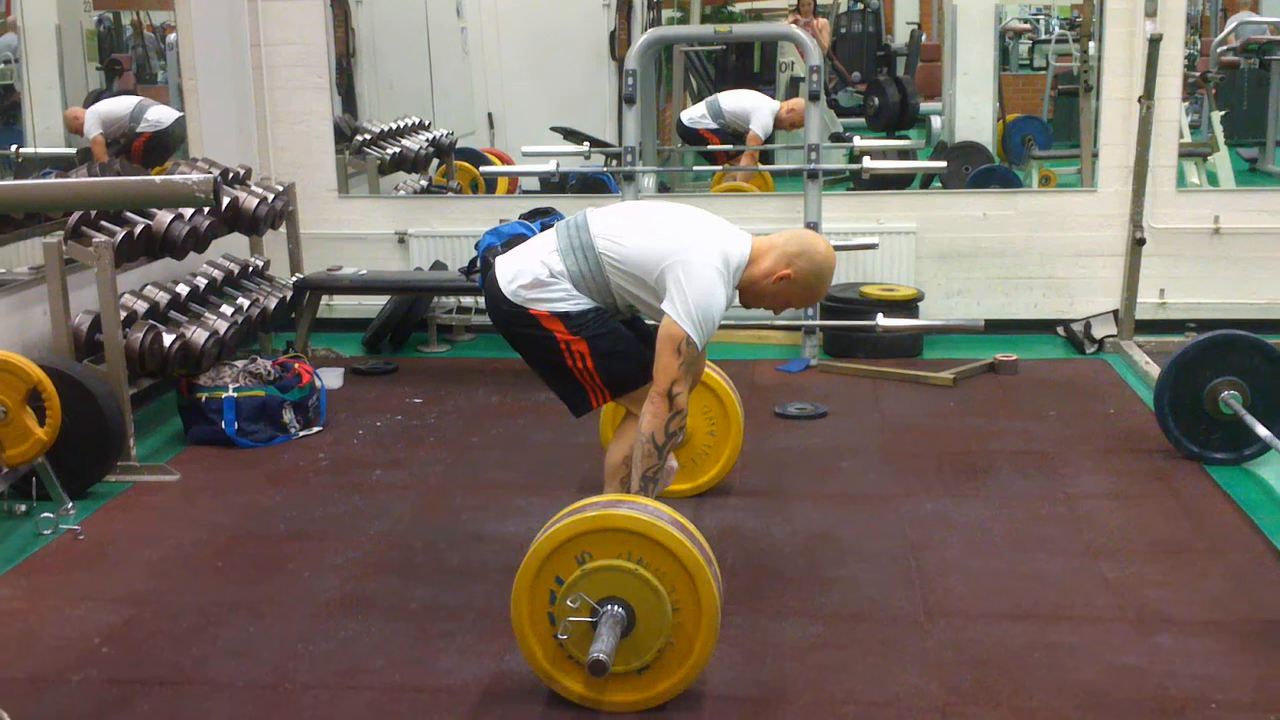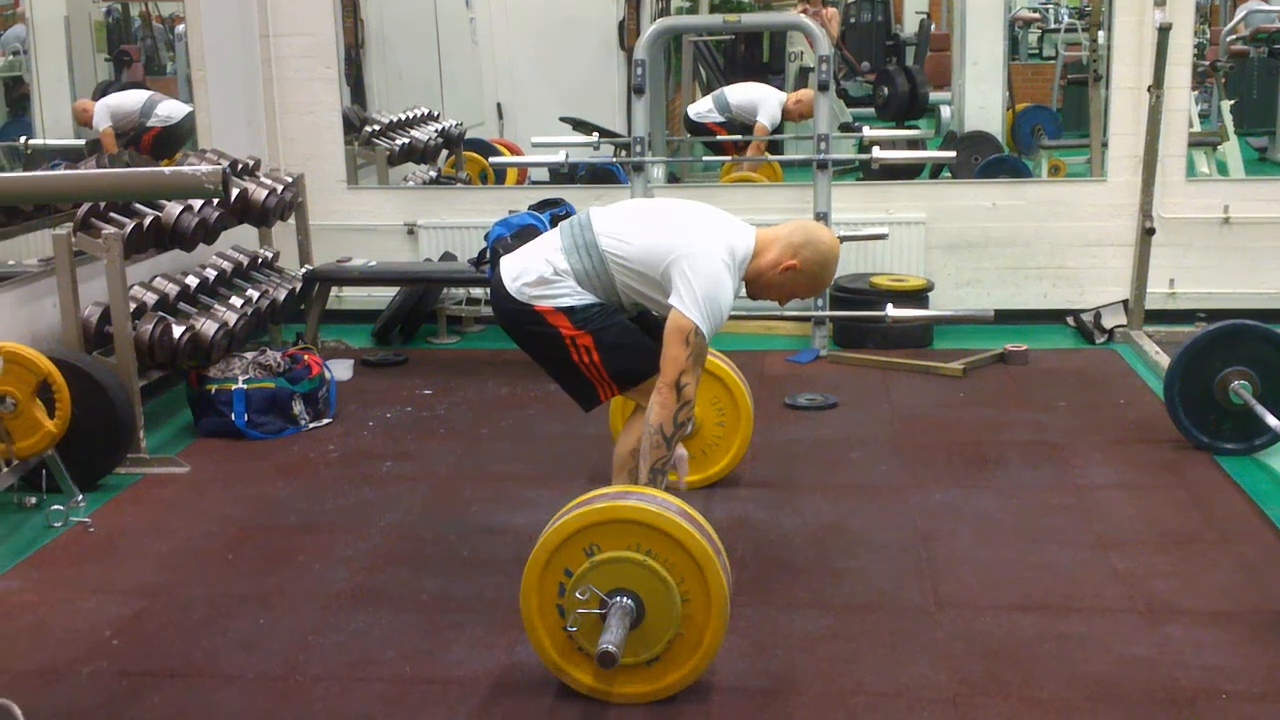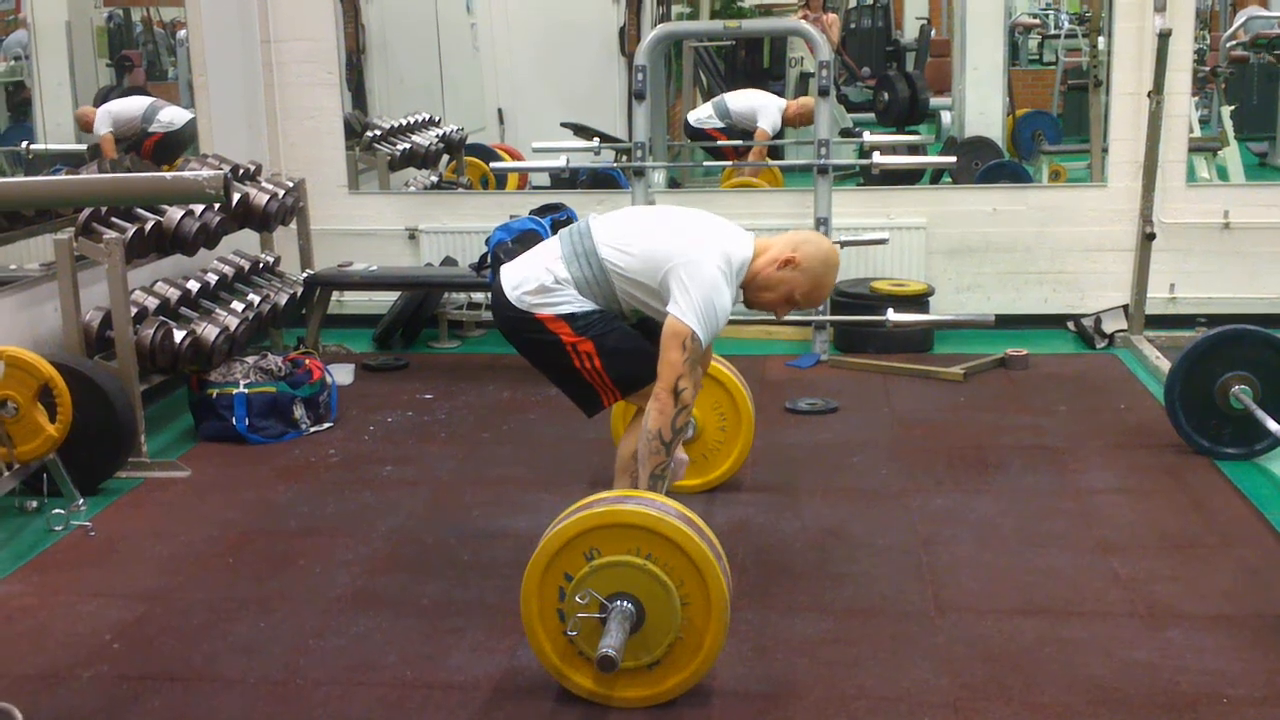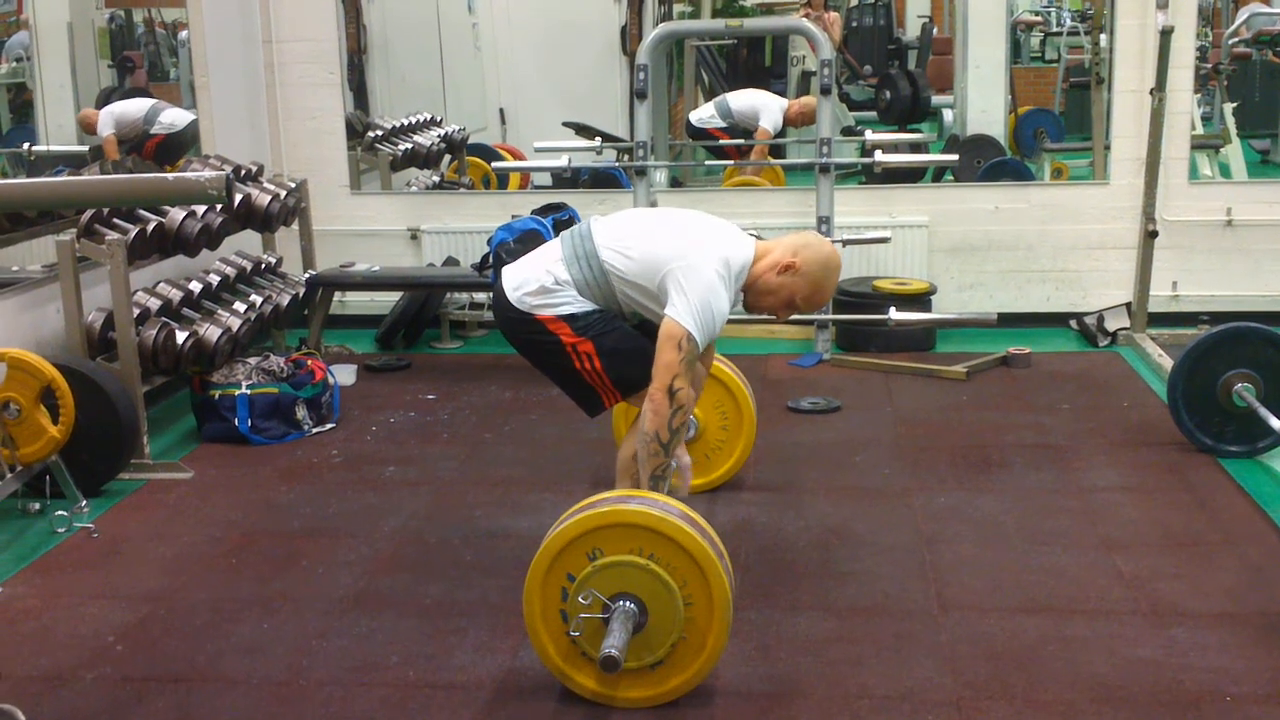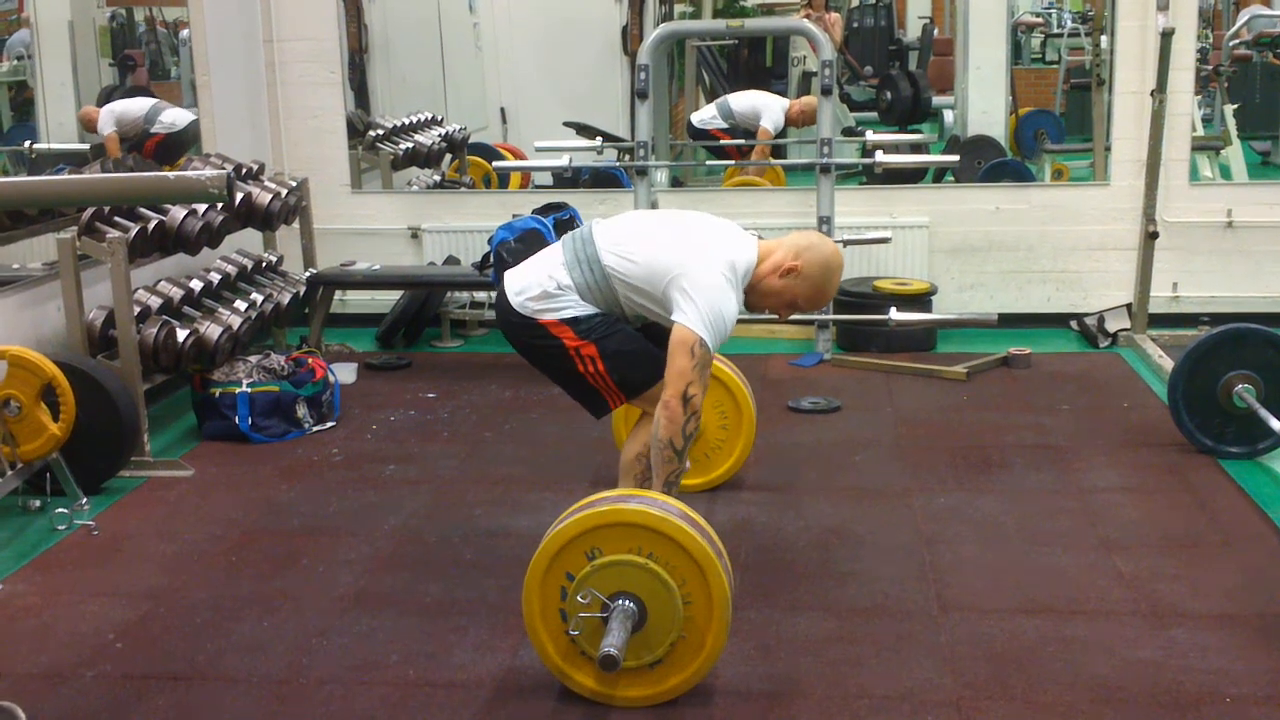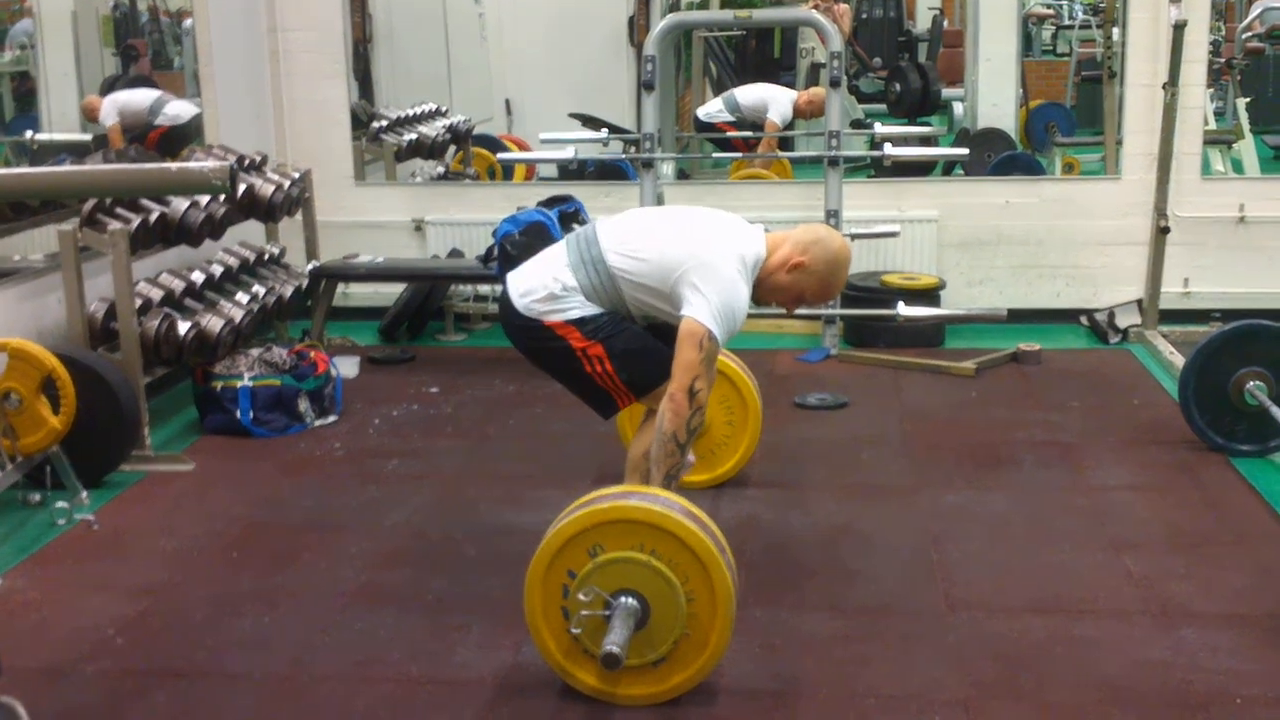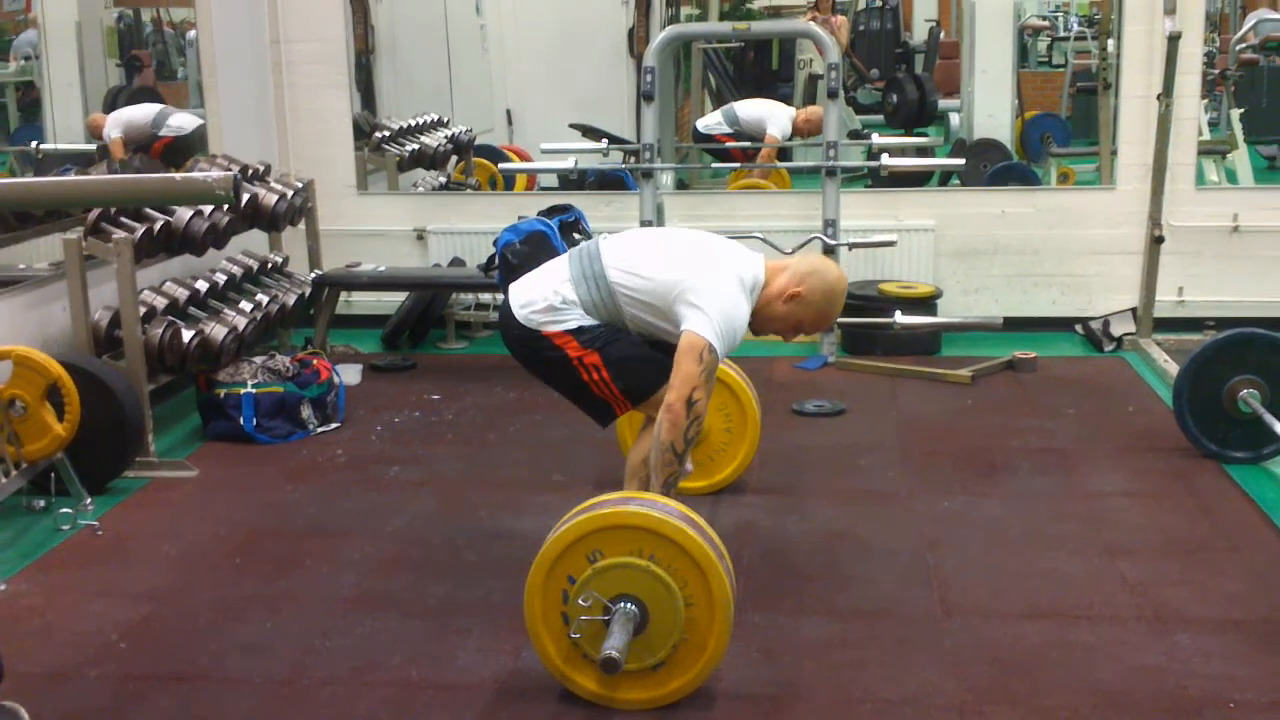
dt=0.3s
person 1, frame 1
left shoulder: (723, 247)
right shoulder: (706, 279)
left elbow: (681, 368)
right elbow: (666, 396)
left wrist: (661, 447)
left hip: (535, 275)
right hip: (531, 291)
right knee: (646, 403)
person 1, frame 2
left shoulder: (727, 239)
right shoulder: (713, 273)
right elbow: (672, 389)
left wrist: (667, 440)
left hip: (545, 273)
right hip: (536, 291)
left knee: (677, 367)
right knee: (656, 395)
person 1, frame 3
left shoulder: (726, 247)
right shoulder: (711, 279)
right elbow: (669, 394)
left wrist: (669, 441)
left hip: (544, 282)
right hip: (537, 298)
left knee: (684, 375)
right knee: (662, 397)
person 1, frame 4
left shoulder: (730, 250)
right shoulder: (710, 282)
right elbow: (664, 397)
left wrist: (673, 444)
left hip: (550, 281)
right hip: (537, 299)
left knee: (687, 377)
right knee: (670, 395)
person 1, frame 5
left shoulder: (732, 249)
right shoulder: (715, 286)
right elbow: (677, 403)
left hip: (551, 285)
right hip: (540, 303)
left knee: (688, 377)
right knee: (662, 404)
person 1, frame 6
left shoulder: (738, 240)
right shoulder: (727, 282)
right elbow: (683, 398)
left hip: (553, 285)
right hip: (544, 306)
left knee: (689, 374)
right knee: (676, 394)
person 1, frame 7
left shoulder: (735, 267)
right shoulder: (726, 303)
right elbow: (680, 408)
left hip: (550, 296)
right hip: (543, 317)
left knee: (686, 387)
right knee: (682, 404)
